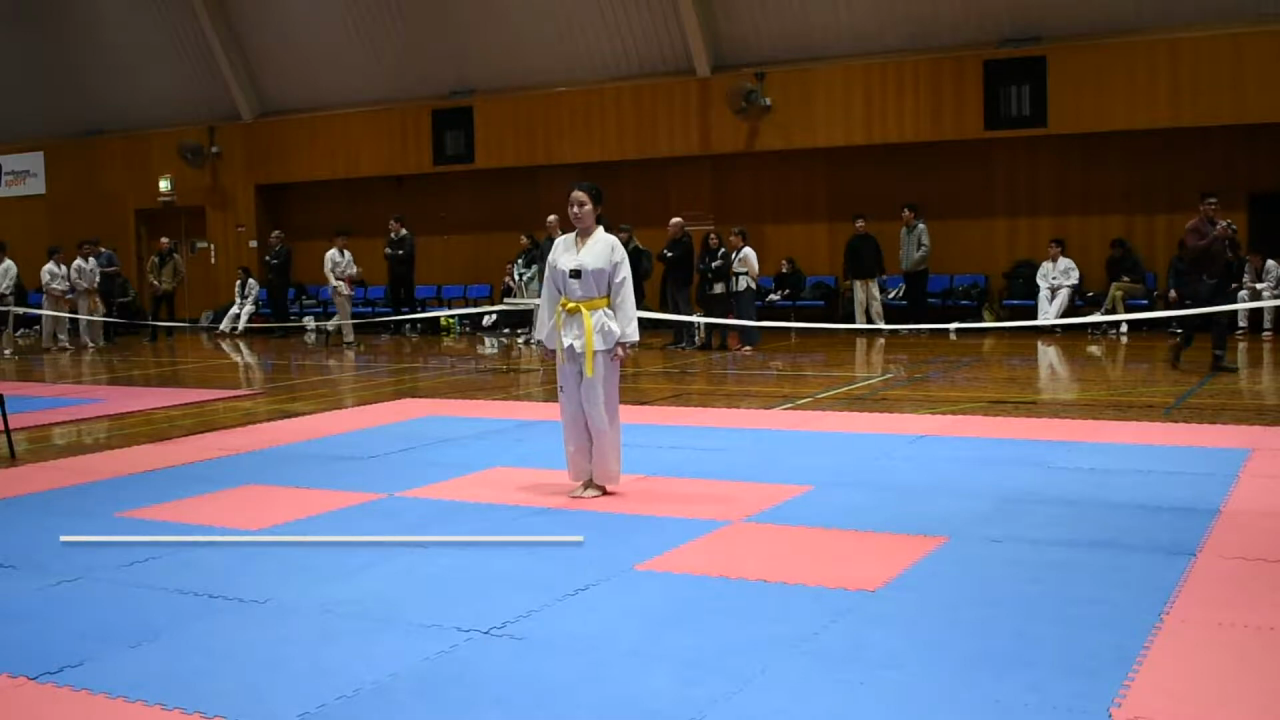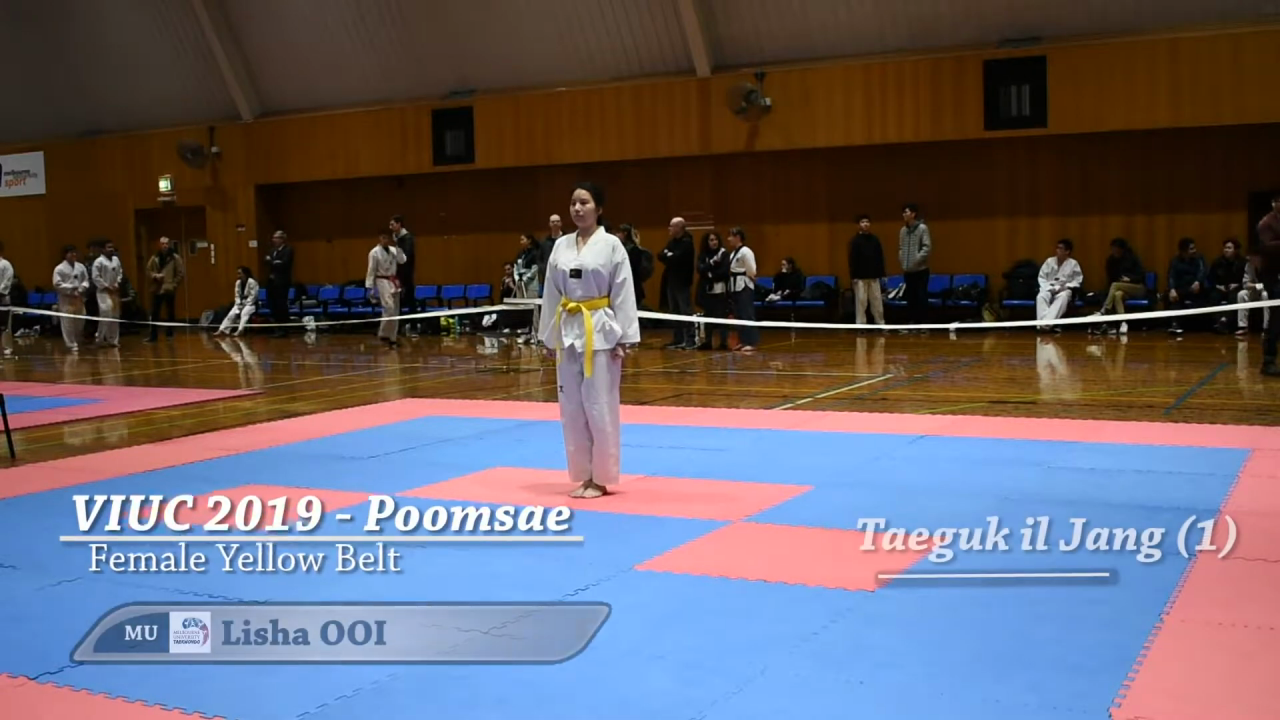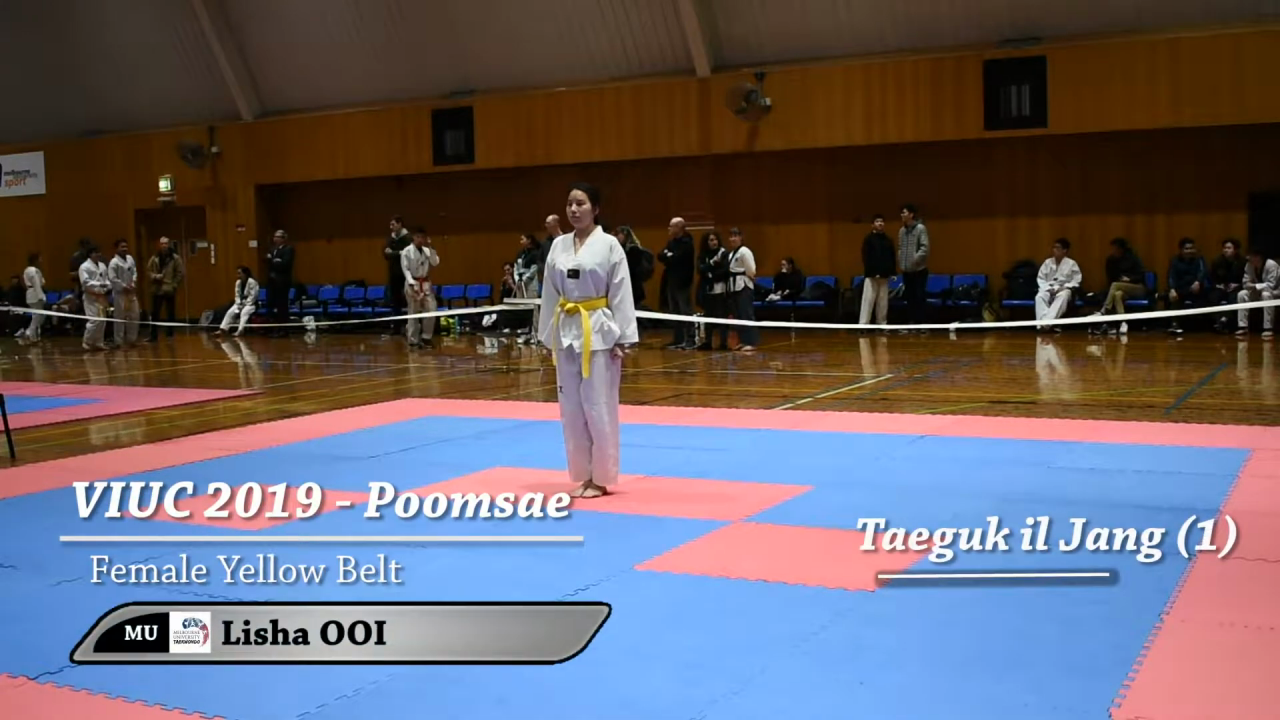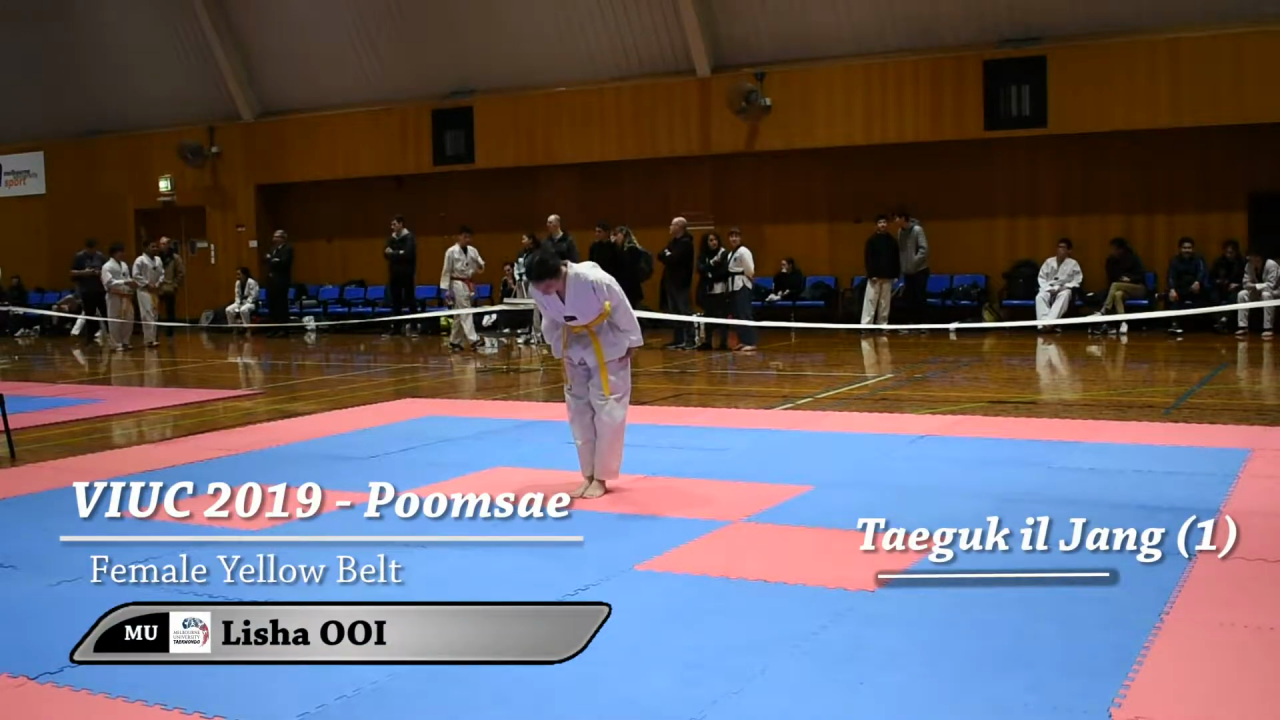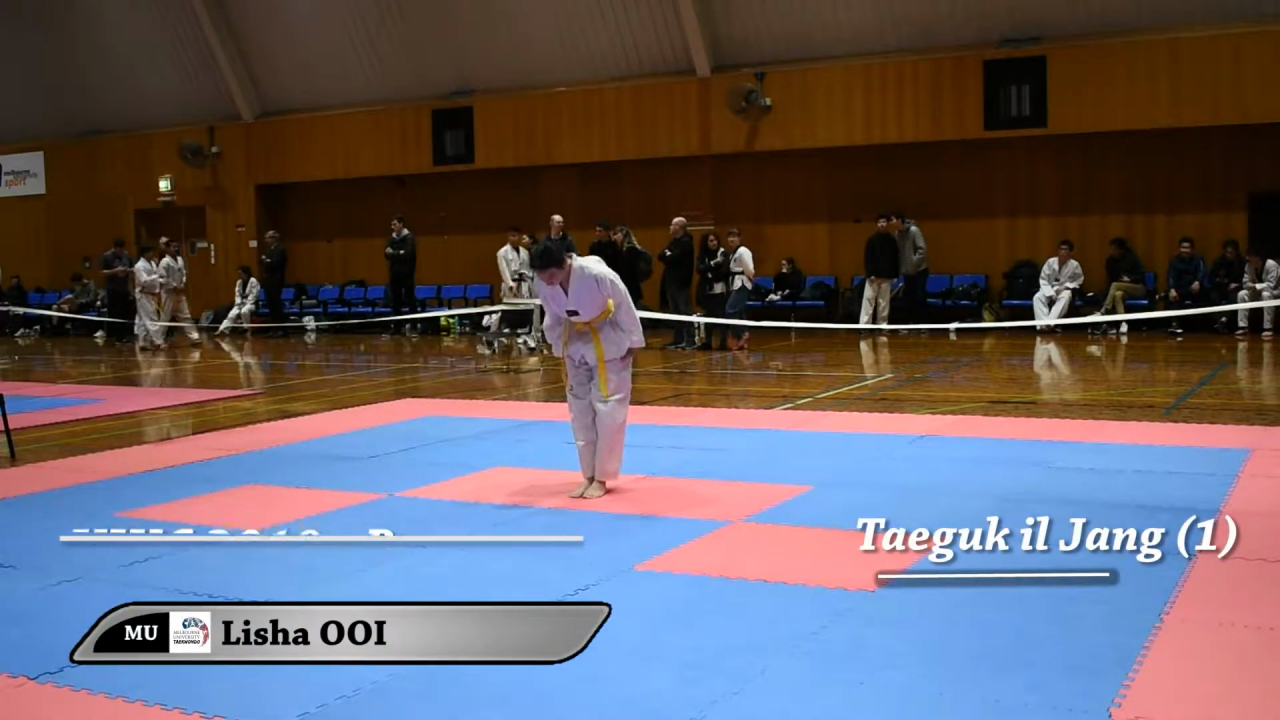
dt=0.7s
person 1, frame 1
left shoulder: (611, 245)
right shoulder: (560, 245)
left elbow: (623, 294)
right elbow: (550, 293)
left wrist: (624, 339)
right wrist: (546, 337)
left hip: (599, 332)
right hip: (567, 332)
left knee: (599, 407)
right knee: (572, 408)
left ankle: (601, 478)
right ankle: (584, 476)
person 1, frame 2
left shoulder: (611, 245)
right shoulder: (561, 245)
left elbow: (623, 294)
right elbow: (551, 293)
left wrist: (623, 339)
right wrist: (549, 336)
left hip: (600, 332)
right hip: (568, 332)
left knee: (600, 406)
right knee: (572, 408)
left ankle: (601, 478)
right ankle: (584, 475)
person 1, frame 3
left shoulder: (609, 245)
right shoulder: (558, 246)
left elbow: (621, 294)
right elbow: (550, 294)
left wrist: (622, 339)
right wrist: (549, 336)
left hip: (598, 333)
right hip: (566, 333)
left knee: (599, 407)
right knee: (571, 408)
left ankle: (601, 479)
right ankle: (584, 476)
person 1, frame 4
left shoulder: (591, 278)
right shoulder: (539, 289)
left elbow: (621, 309)
right elbow: (551, 321)
left wrist: (630, 343)
right wrist: (561, 350)
left hip: (607, 343)
right hip: (575, 345)
left knee: (608, 408)
right knee: (578, 410)
left ankle: (601, 477)
right ankle: (588, 475)
person 1, frame 5
left shoulder: (595, 273)
right shoulder: (542, 282)
left elbow: (624, 308)
right elbow: (552, 317)
left wrist: (632, 343)
right wrist: (561, 348)
left hip: (608, 341)
right hip: (576, 343)
left knee: (608, 409)
right knee: (580, 410)
left ankle: (602, 477)
right ankle: (589, 475)
